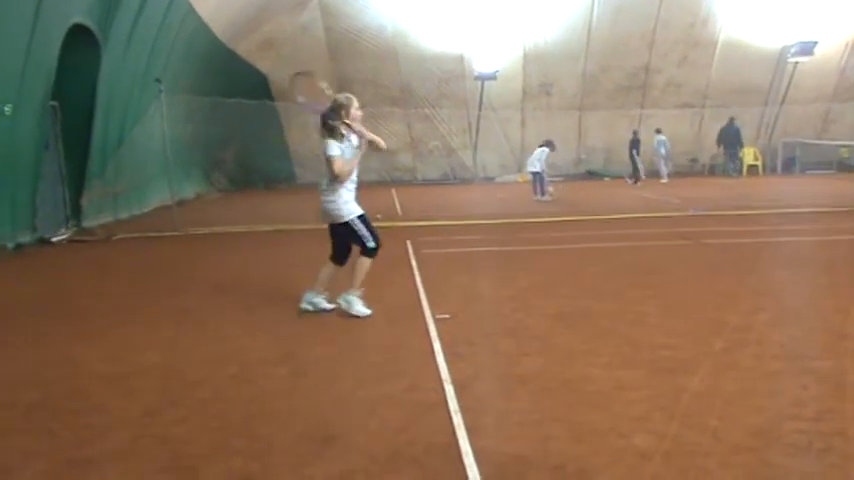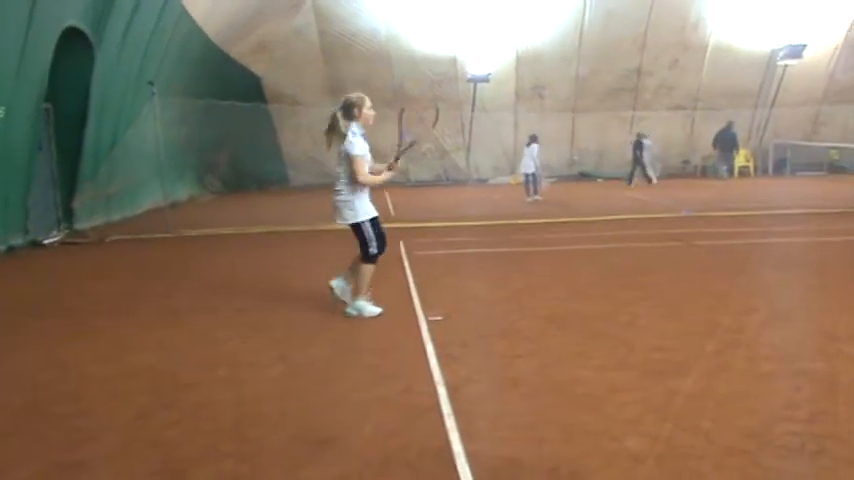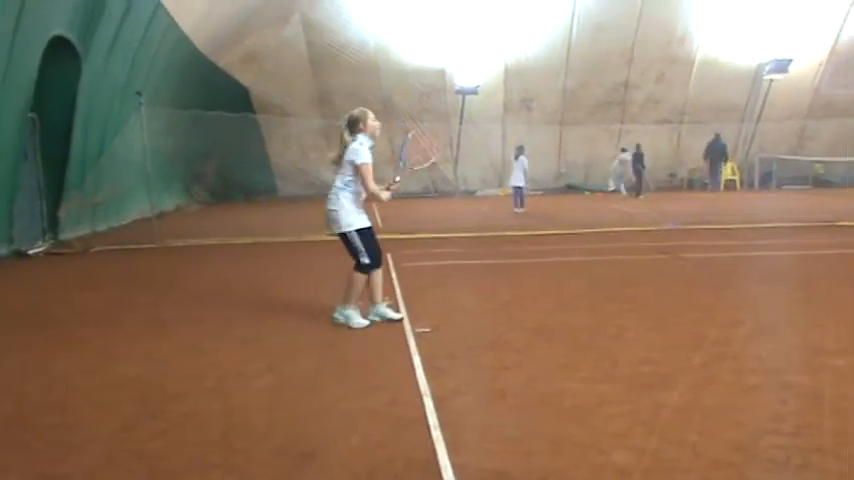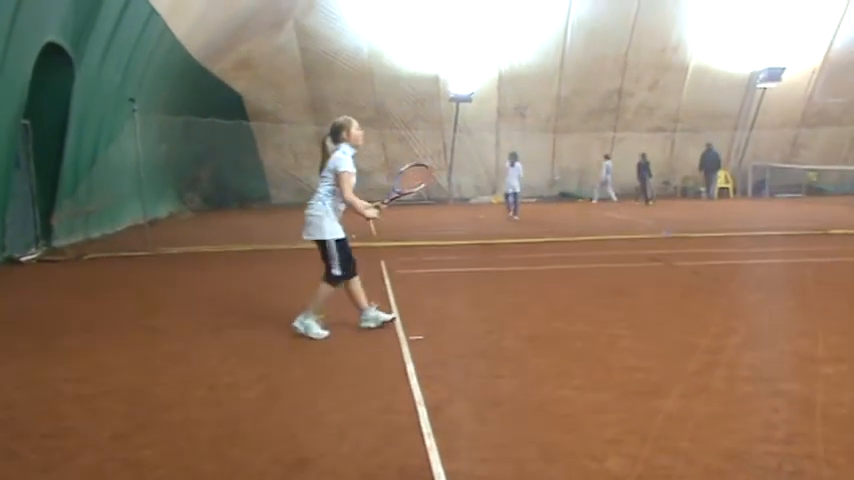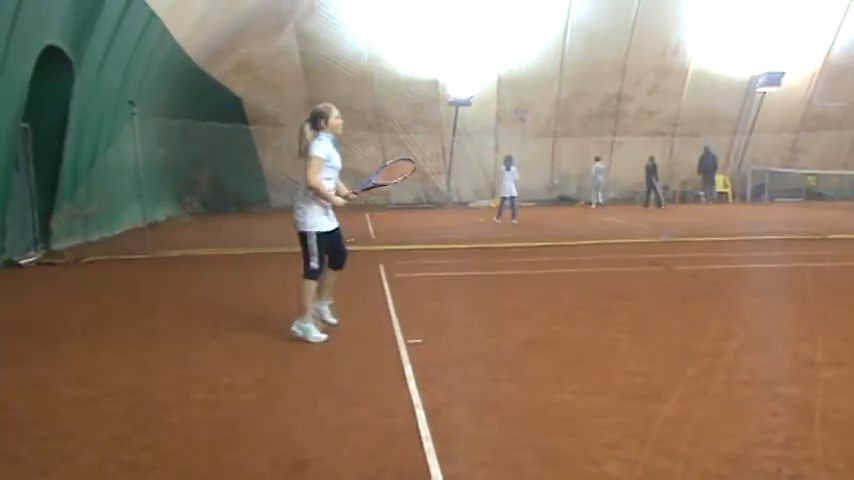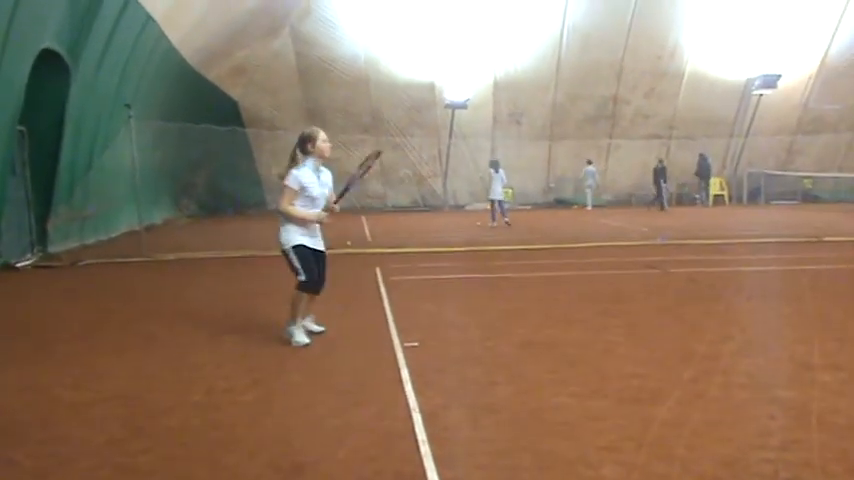
dt=0.3s
person 1, frame 1
left shoulder: (353, 135)
right shoulder: (333, 142)
left elbow: (381, 146)
right elbow: (340, 175)
left wrist: (365, 134)
right wrist: (358, 153)
left hip: (341, 203)
right hip: (339, 203)
left knee: (340, 255)
right knee: (371, 244)
left ankle: (313, 297)
right ankle: (351, 296)
person 1, frame 2
left shoulder: (357, 136)
right shoulder: (354, 140)
left elbow: (368, 167)
right elbow: (363, 178)
left wrist: (387, 167)
right wrist: (385, 176)
left hip: (356, 200)
right hip: (353, 201)
left knee: (376, 244)
right knee: (372, 250)
left ankle: (343, 282)
right ankle: (358, 302)
person 1, frame 3
left shoulder: (360, 148)
right shoulder: (360, 149)
right elbow: (369, 187)
left wrist: (383, 189)
right wrist: (383, 196)
left hip: (353, 211)
right hip: (343, 211)
left knee: (375, 257)
right knee: (366, 260)
left ankle: (378, 307)
right ankle: (346, 310)
person 1, frame 4
left shoulder: (342, 157)
right shoulder: (343, 158)
left elbow: (346, 196)
right elbow: (347, 197)
left wrist: (369, 206)
right wrist: (366, 213)
left hip: (327, 218)
right hip: (322, 218)
left knee: (348, 267)
right knee: (337, 272)
left ankle: (368, 313)
right ankle: (307, 319)
person 1, frame 5
left shoulder: (330, 147)
right shoulder: (319, 146)
right elbow: (312, 180)
left wrist: (345, 192)
right wrist: (334, 199)
left hip: (326, 213)
right hip: (311, 212)
left knee: (339, 256)
right knee: (314, 266)
left ankle: (322, 303)
right ankle: (304, 322)
person 1, frame 6
left shoulder: (326, 174)
right shoulder: (298, 174)
left elbow: (327, 201)
right elbow: (283, 207)
left wrist: (331, 207)
right wrist: (310, 217)
left hip: (314, 235)
right hip: (294, 234)
left knee: (317, 282)
right knee: (307, 278)
left ankle: (305, 319)
right ankle: (294, 325)
